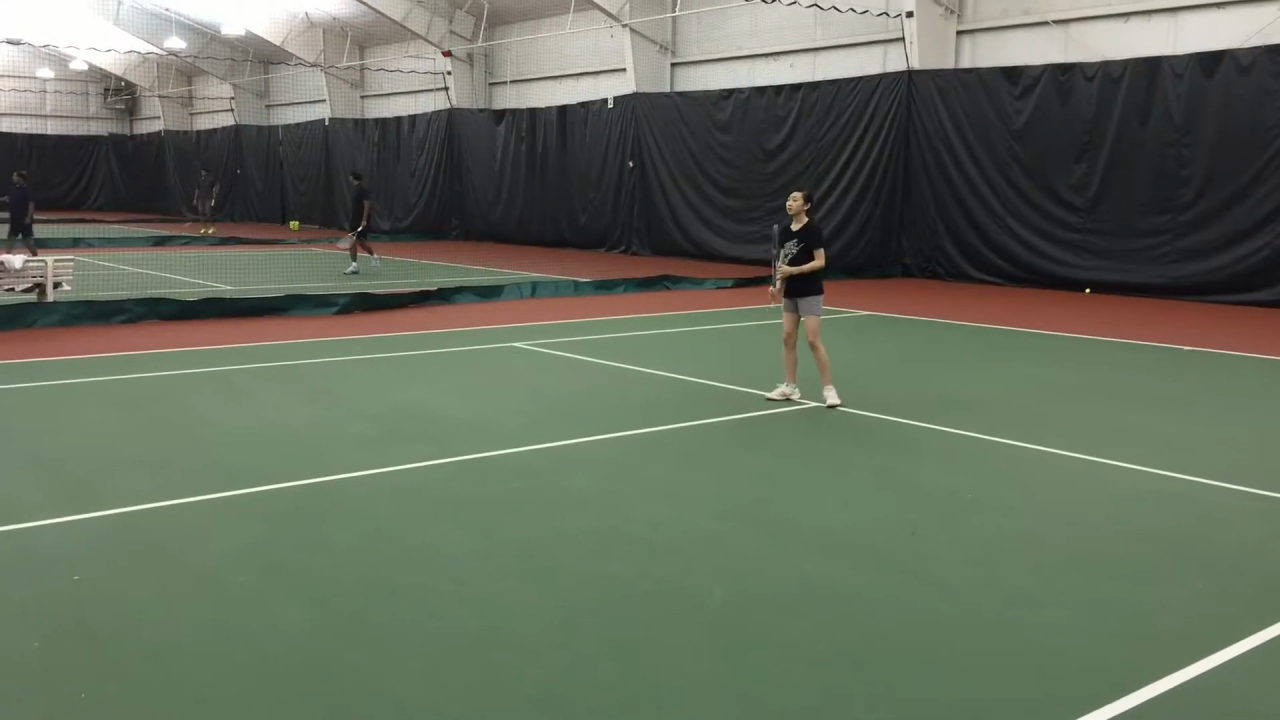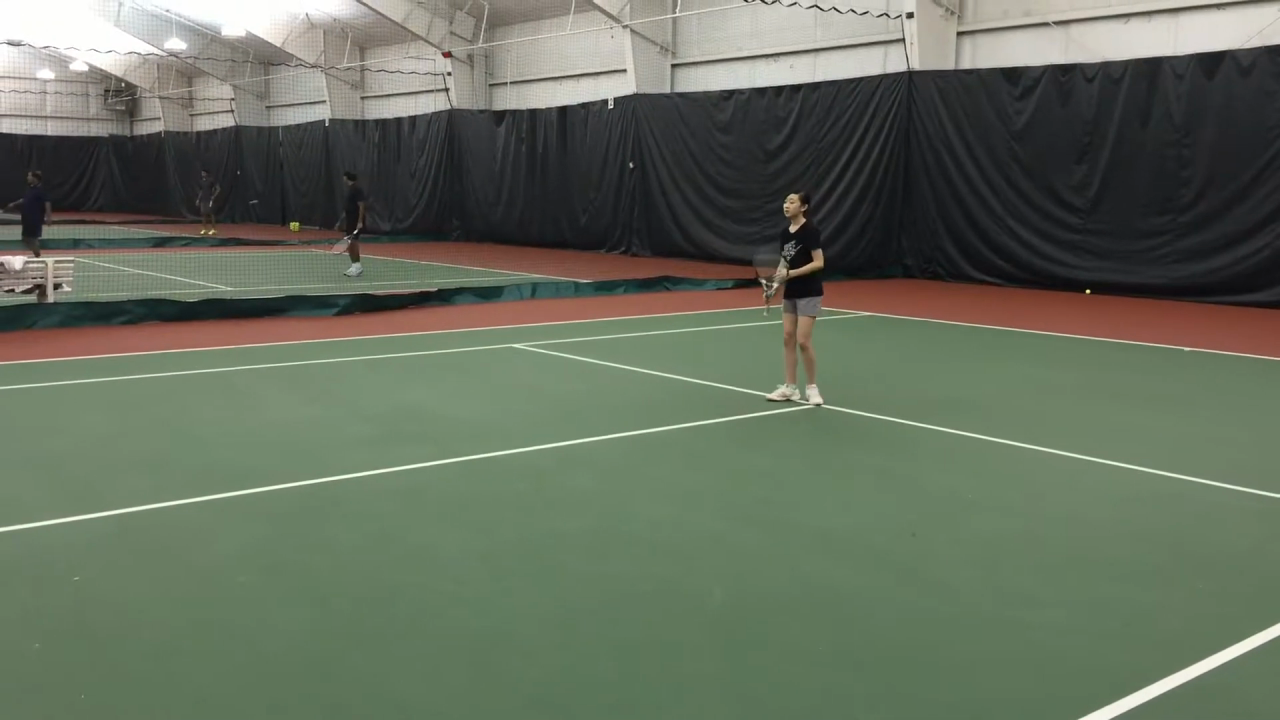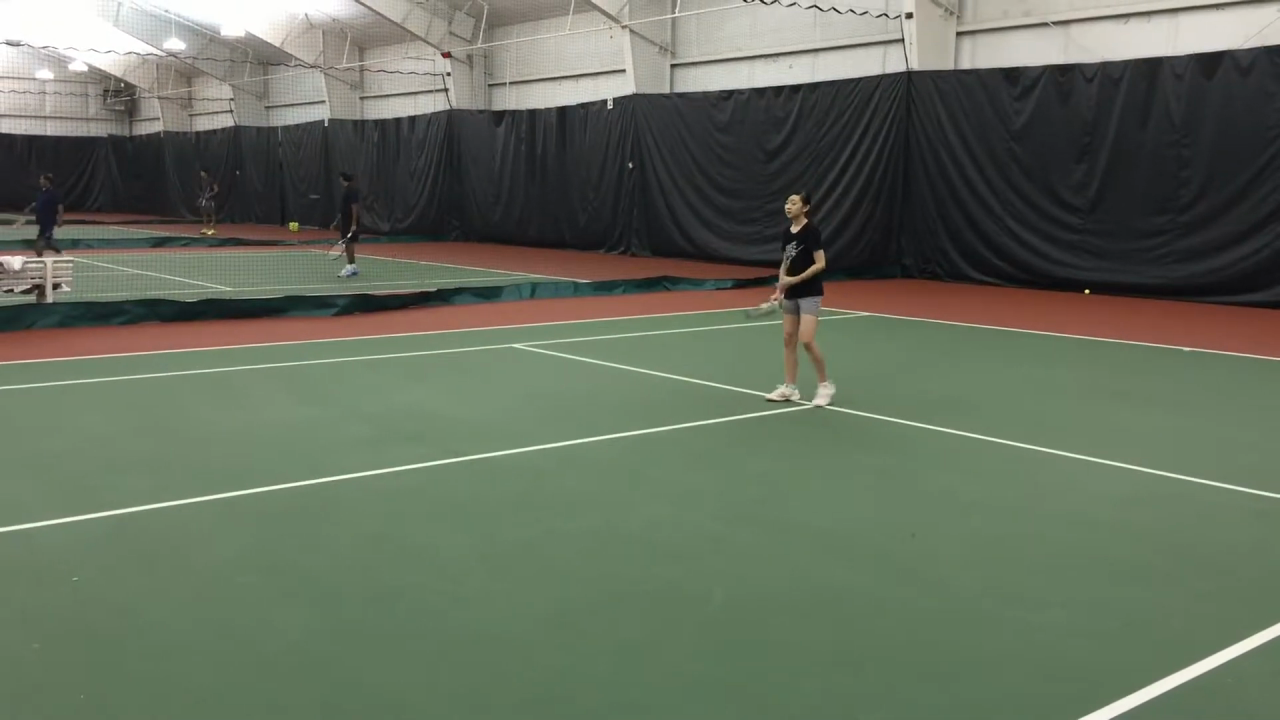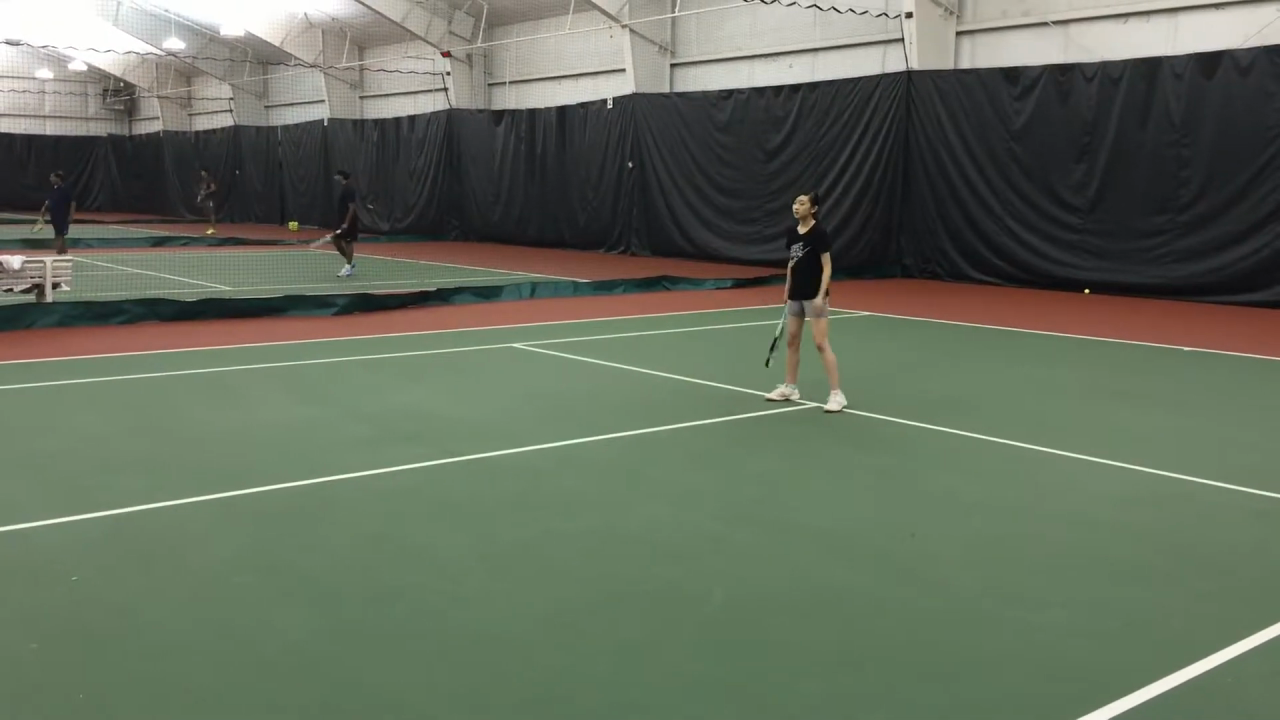
dt=0.2s
person 1, frame 1
left shoulder: (812, 229)
right shoulder: (785, 231)
left elbow: (820, 262)
left wrist: (793, 270)
right wrist: (777, 284)
left hip: (810, 292)
right hip: (791, 292)
left knee: (813, 341)
right knee: (788, 338)
left ankle: (829, 389)
right ankle: (790, 387)
person 1, frame 2
left shoulder: (810, 230)
right shoulder: (785, 233)
left elbow: (819, 263)
left wrist: (792, 273)
right wrist: (775, 283)
left hip: (809, 293)
right hip: (790, 293)
left knee: (803, 342)
right knee: (788, 339)
left ankle: (812, 387)
right ankle: (790, 387)
person 1, frame 3
left shoulder: (811, 231)
right shoulder: (787, 233)
left elbow: (820, 264)
left wrist: (795, 280)
right wrist: (778, 289)
left hip: (809, 293)
right hip: (791, 294)
left knee: (807, 341)
right knee: (789, 339)
left ankle: (825, 385)
right ankle: (790, 388)
person 1, frame 4
left shoulder: (819, 233)
right shoulder: (792, 233)
left elbow: (827, 267)
left wrist: (821, 295)
right wrist: (787, 290)
left hip: (814, 295)
right hip: (797, 295)
left knee: (821, 343)
right knee: (792, 340)
left ankle: (836, 394)
right ankle: (790, 387)
